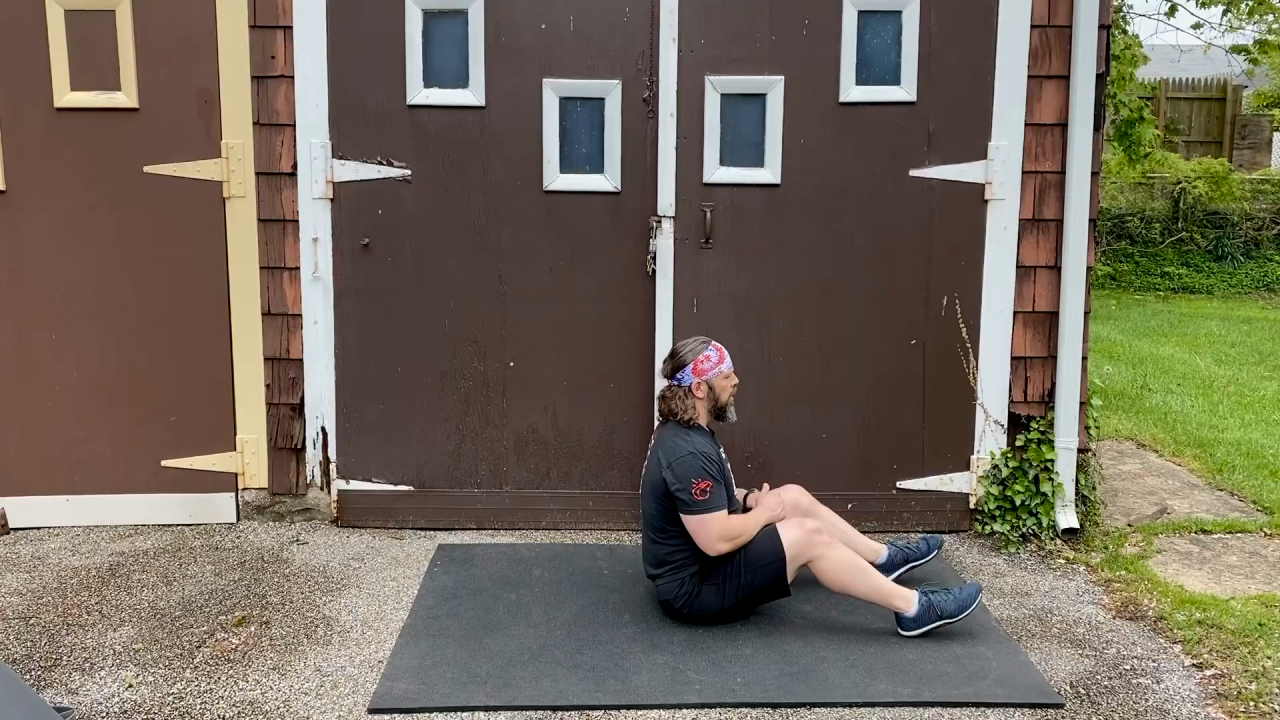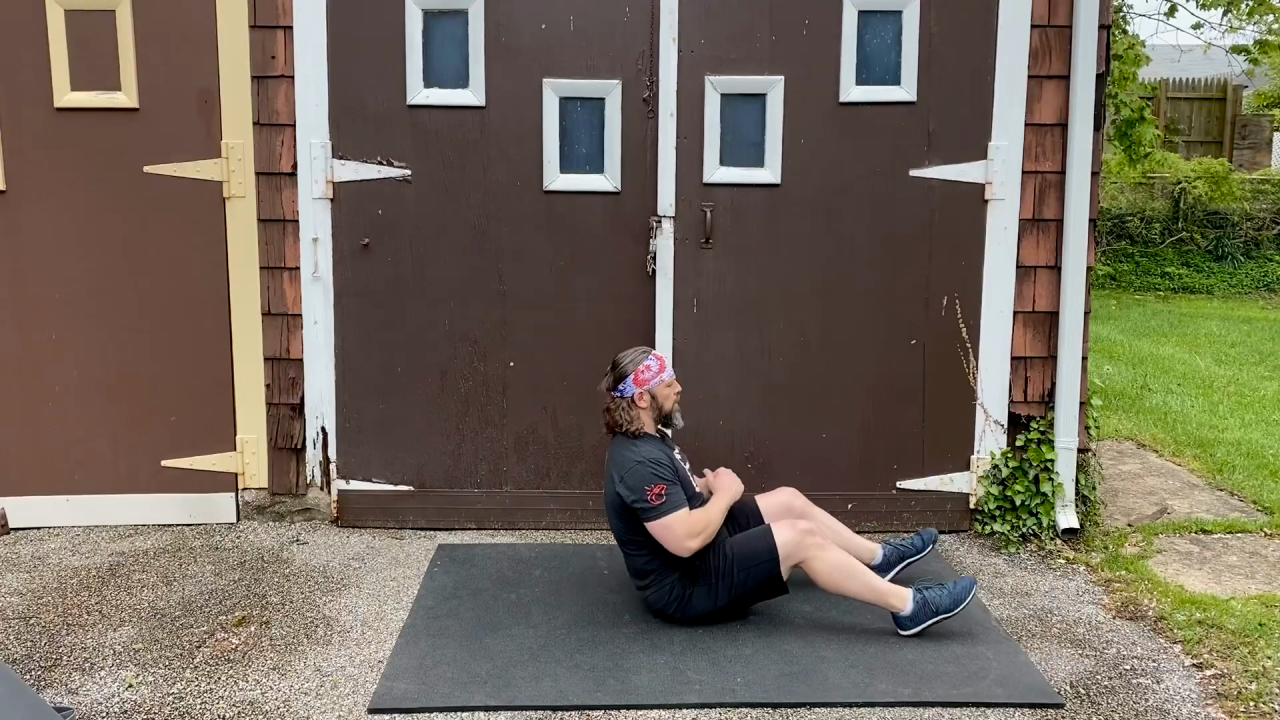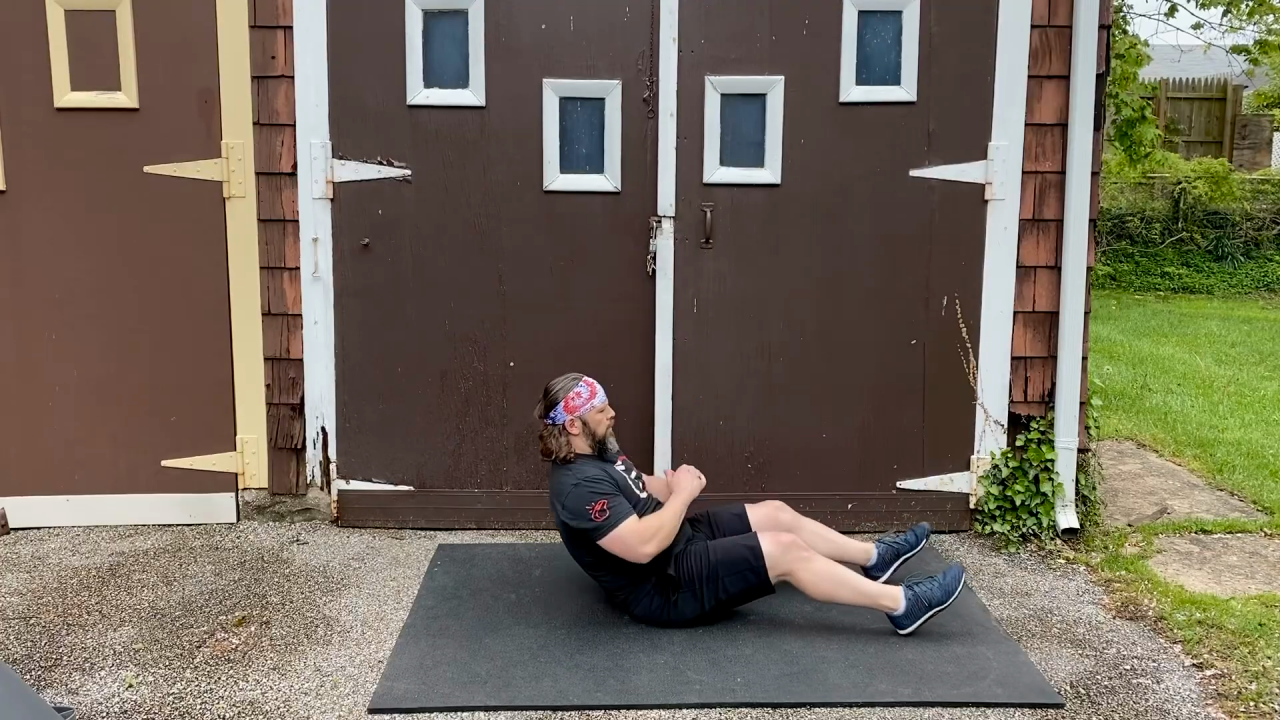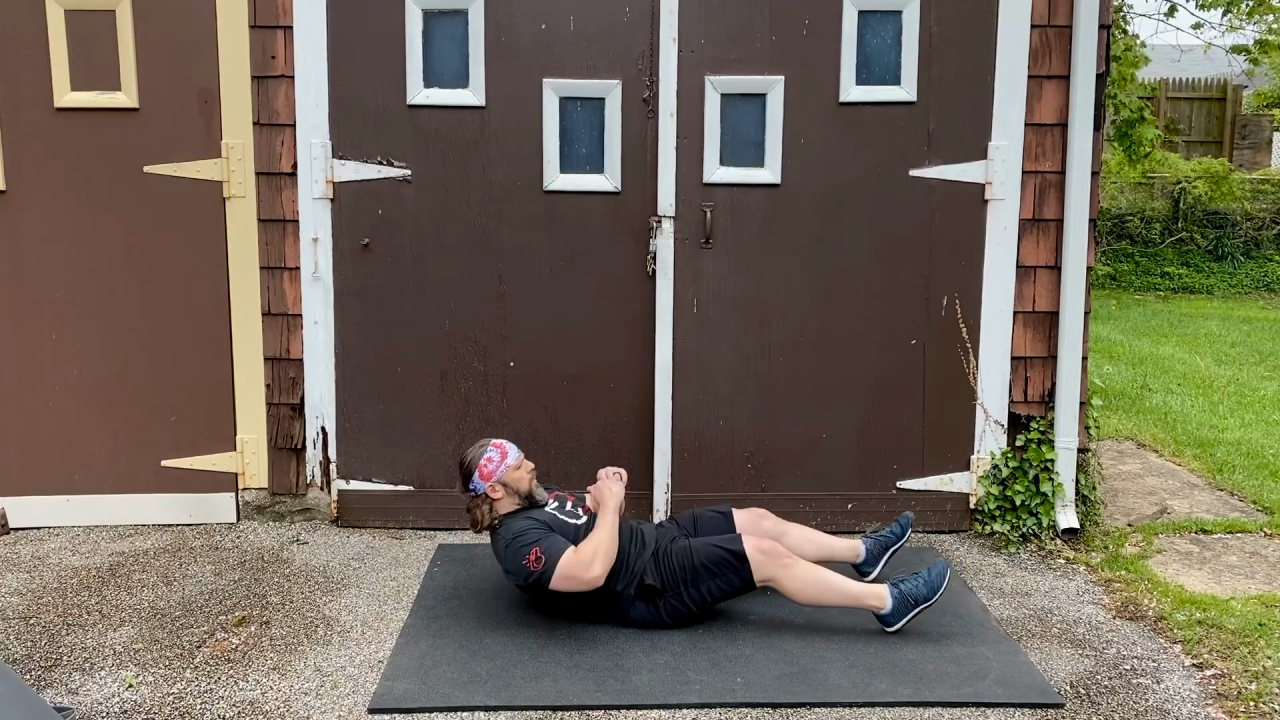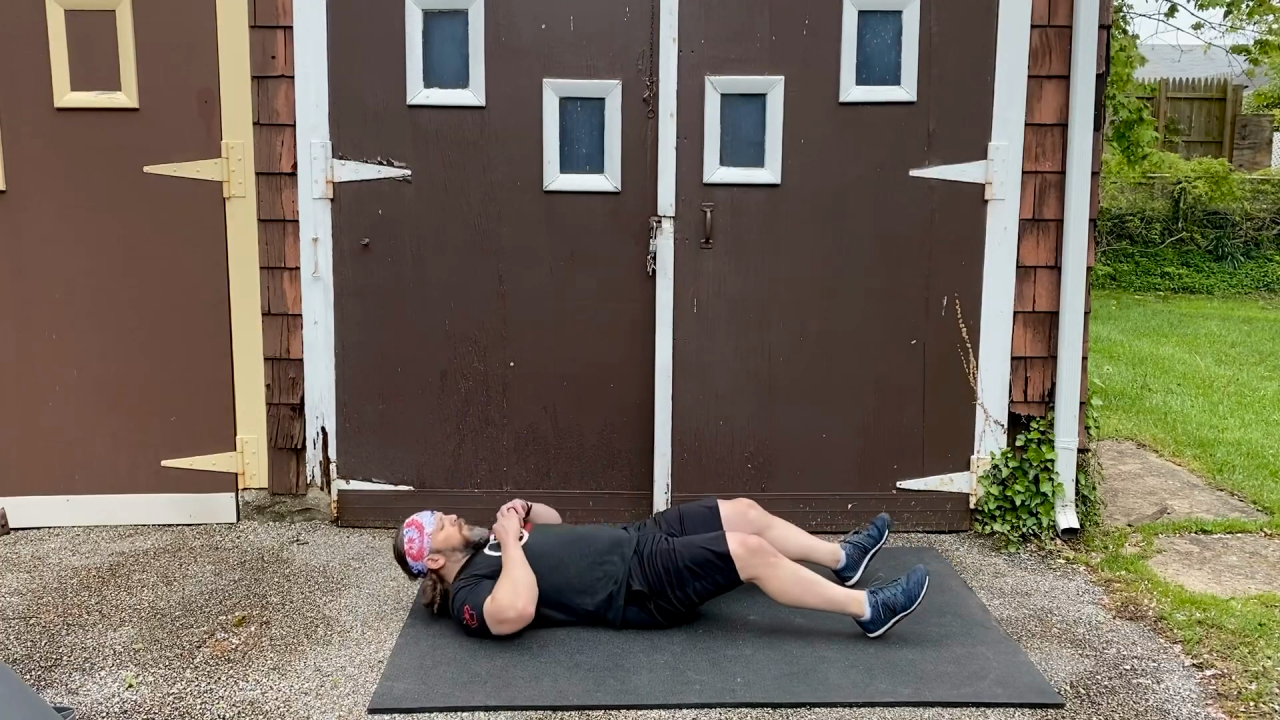
dt=0.4s
person 1, frame 1
left shoulder: (683, 431)
right shoulder: (689, 453)
right elbow: (716, 542)
left wrist: (745, 499)
right wrist: (763, 514)
left hip: (701, 561)
right hip: (695, 587)
left knee: (794, 497)
right knee: (810, 534)
left ankle: (884, 557)
right ankle: (913, 608)
person 1, frame 2
left shoulder: (646, 438)
right shoulder: (640, 464)
right elbow: (687, 541)
left wrist: (709, 486)
right wrist: (725, 494)
left hip: (699, 557)
right hip: (683, 588)
left knee: (789, 500)
right knee: (802, 536)
left ankle: (880, 557)
right ankle: (907, 607)
person 1, frame 3
left shoulder: (598, 456)
right shoulder: (579, 487)
left elbow: (643, 490)
right elbow: (644, 546)
left wrist: (675, 482)
right wrist: (684, 494)
left hip: (682, 544)
right hip: (665, 587)
left knee: (777, 512)
right knee: (786, 550)
left ankle: (876, 559)
right ankle: (901, 604)
person 1, frame 4
left shoulder: (534, 503)
right shoulder: (520, 541)
left elbow: (598, 514)
right elbow: (592, 571)
left wrist: (606, 490)
right wrist: (611, 502)
left hip: (657, 542)
right hip: (652, 590)
left knee: (762, 519)
right knee: (768, 556)
left ankle: (863, 555)
right ankle: (885, 603)
person 1, frame 5
left shoulder: (486, 549)
right shoulder: (469, 593)
left elbow: (555, 529)
right elbow: (517, 610)
left wrist: (528, 511)
right wrist: (509, 543)
left hip: (635, 541)
right hip: (637, 587)
left knee: (745, 511)
right knee: (752, 551)
left ankle: (842, 558)
right ankle: (866, 609)
